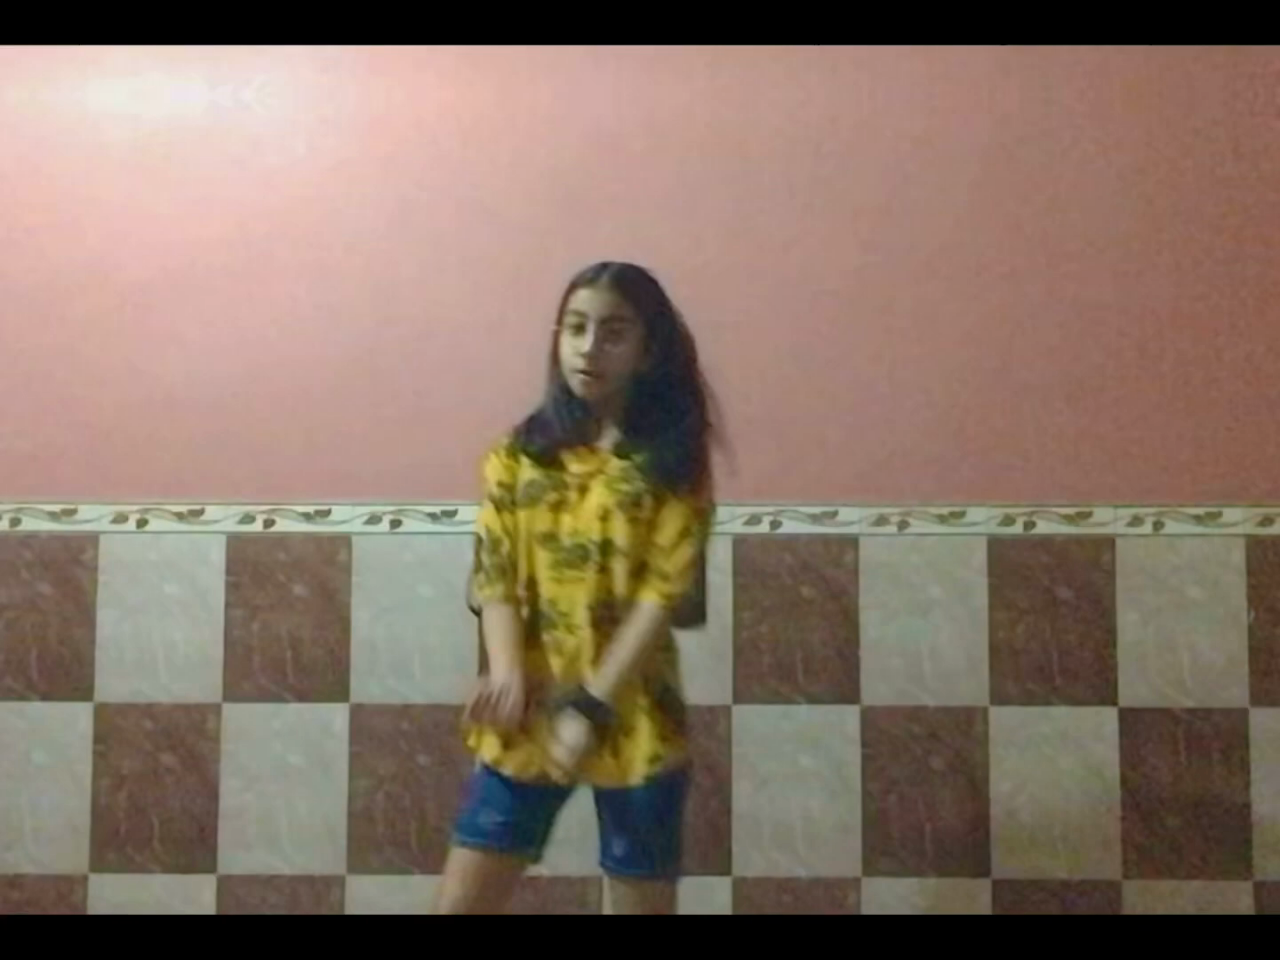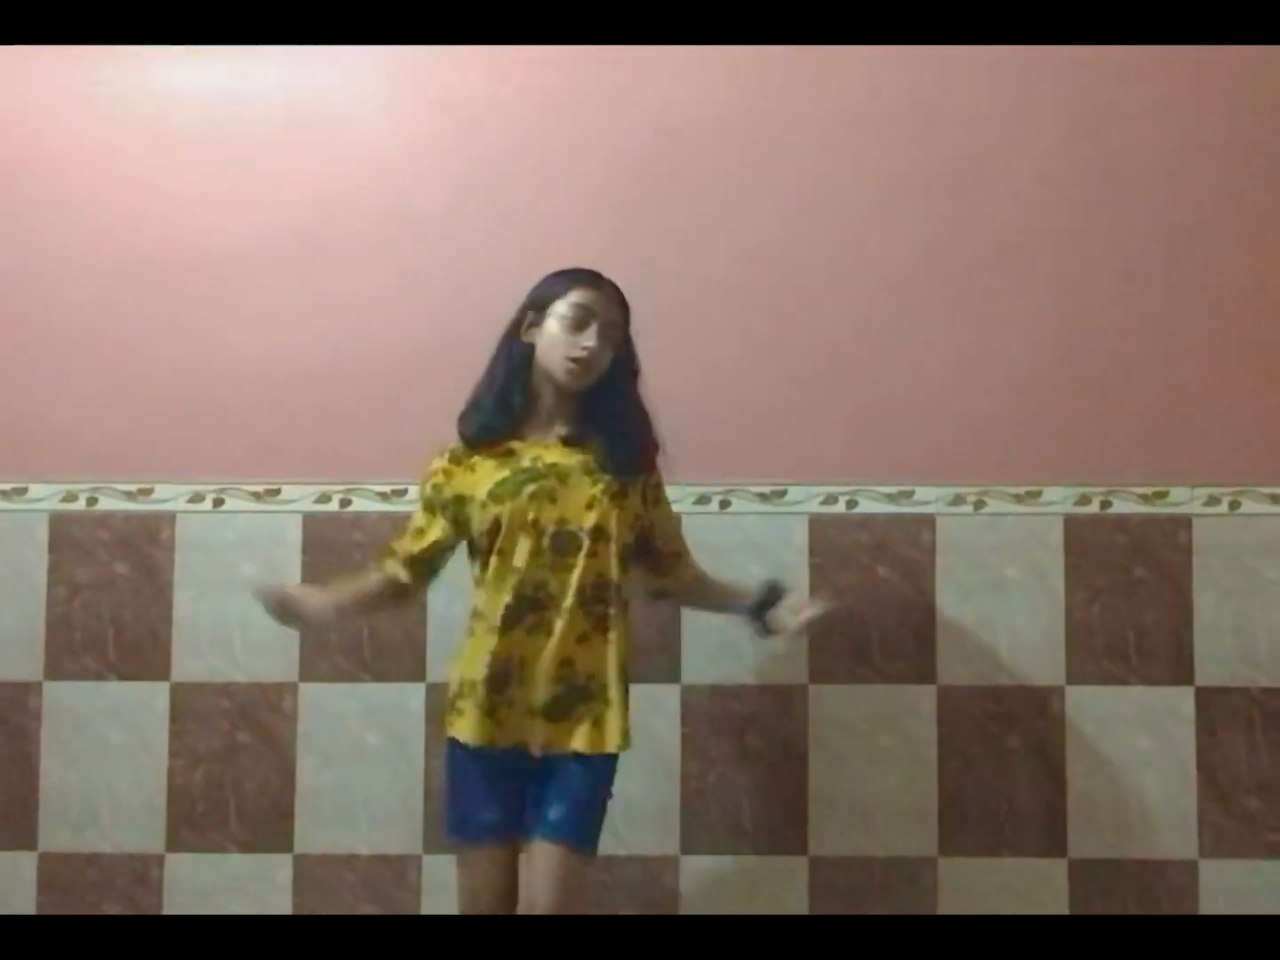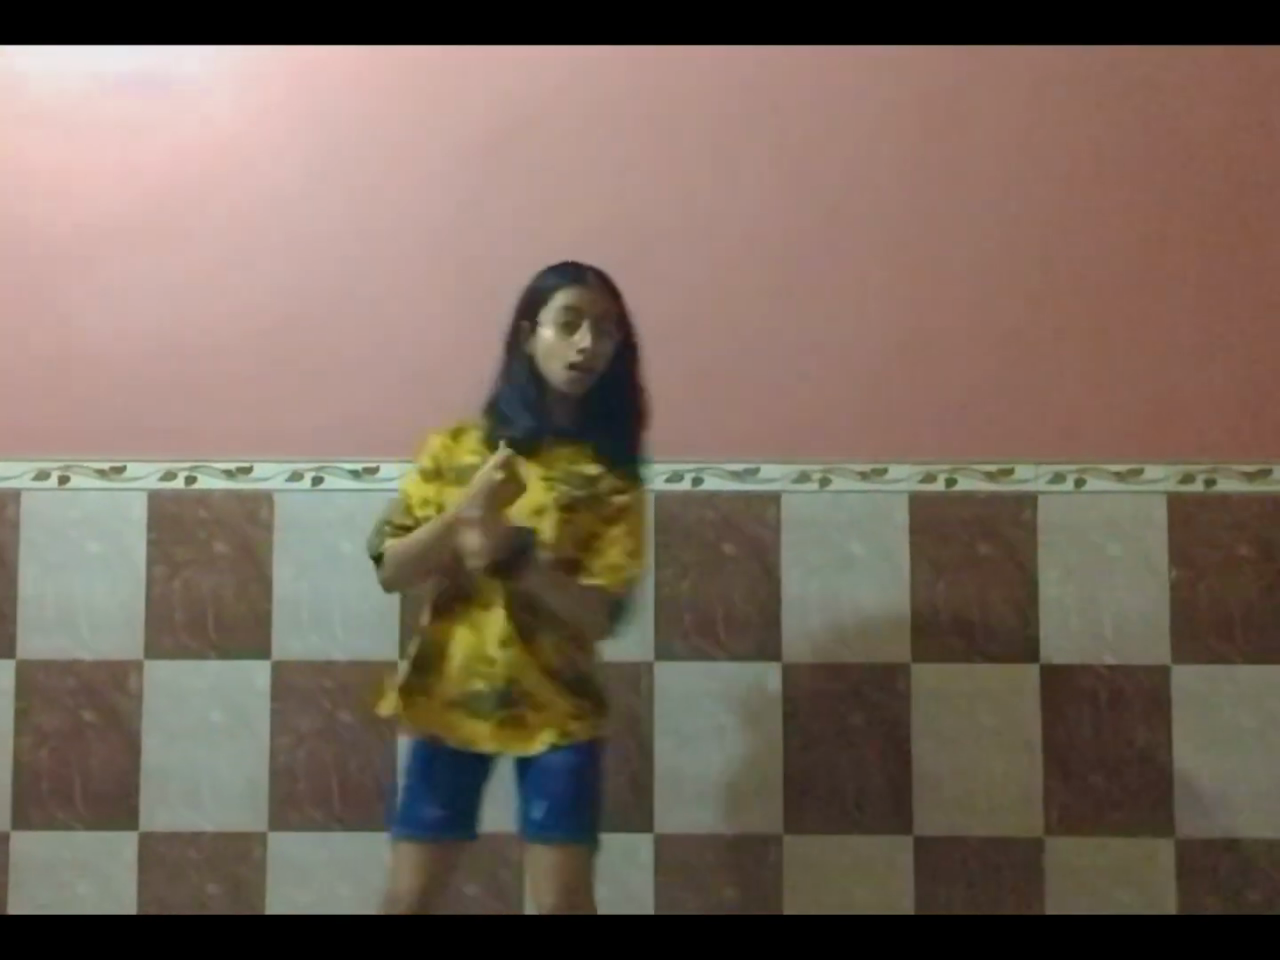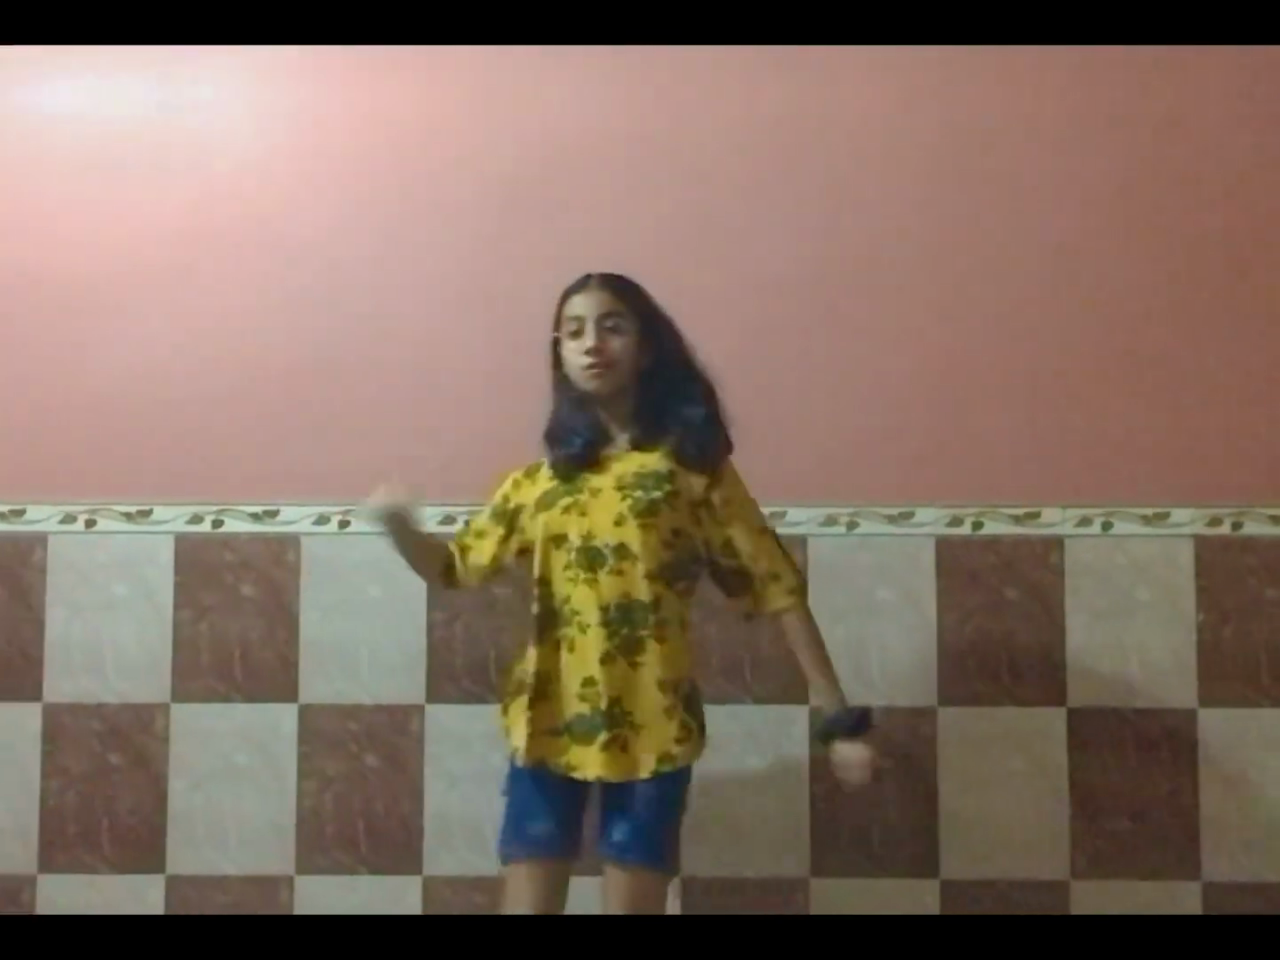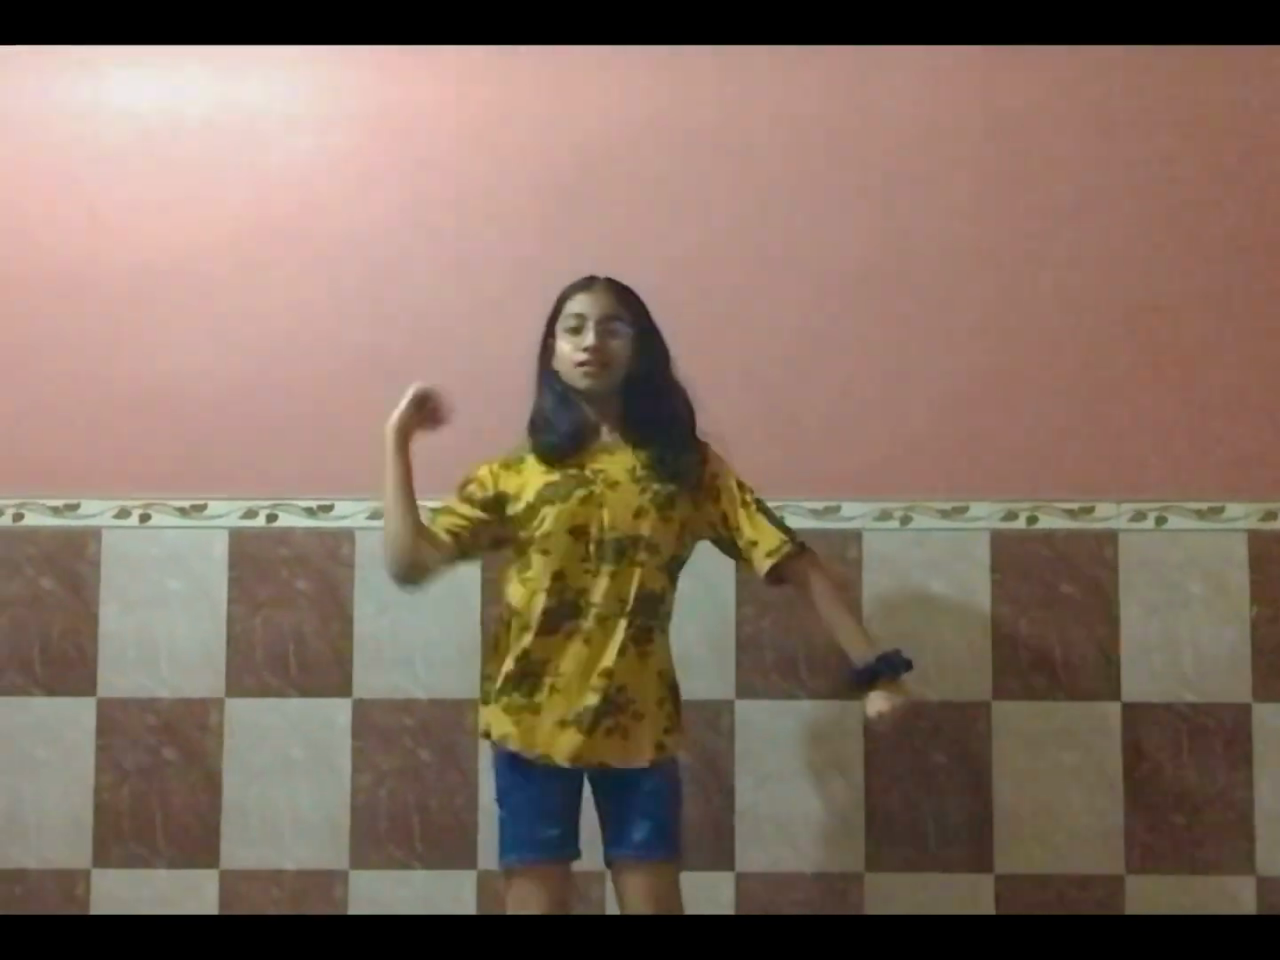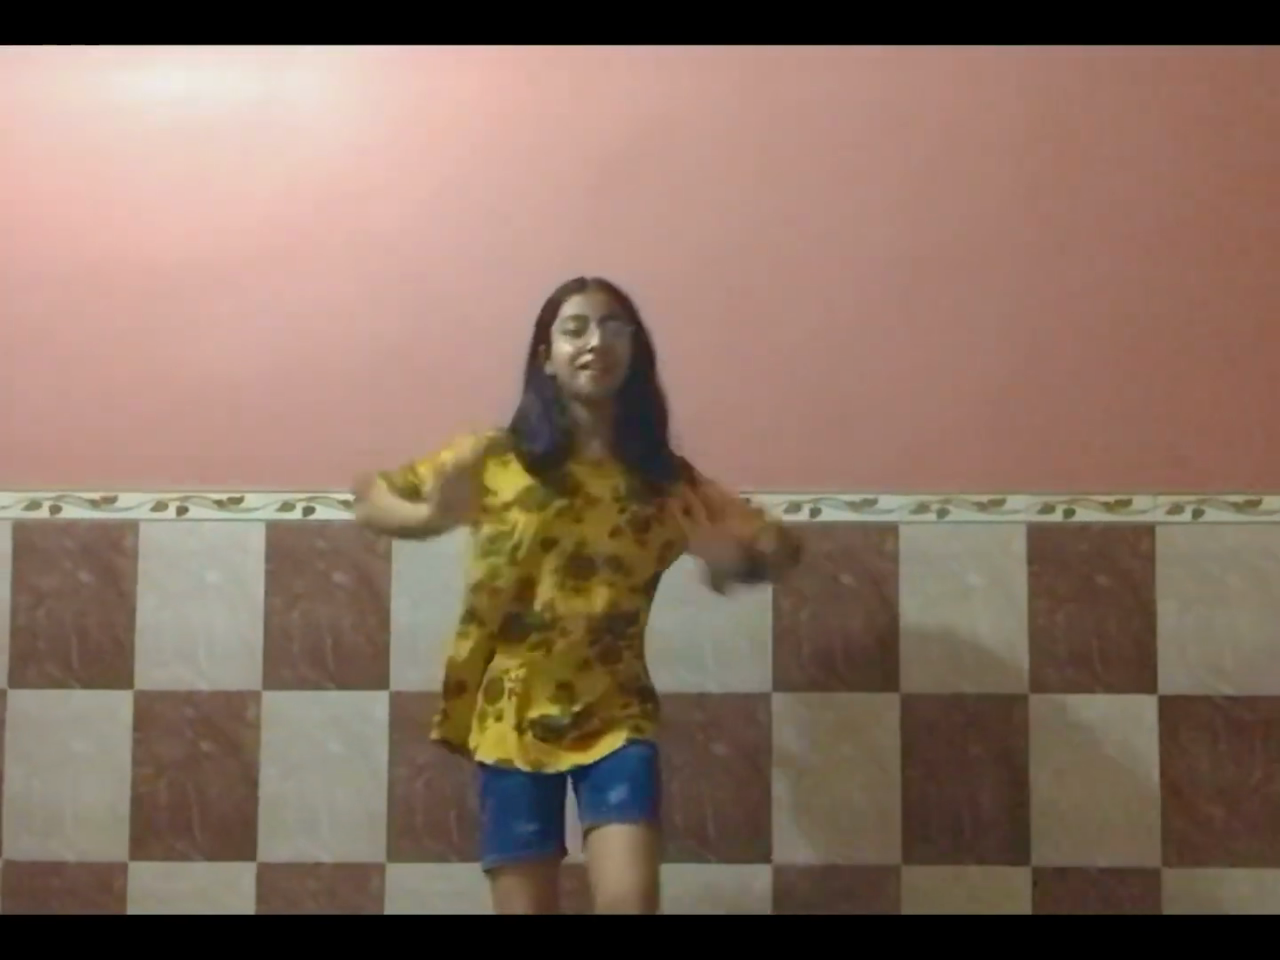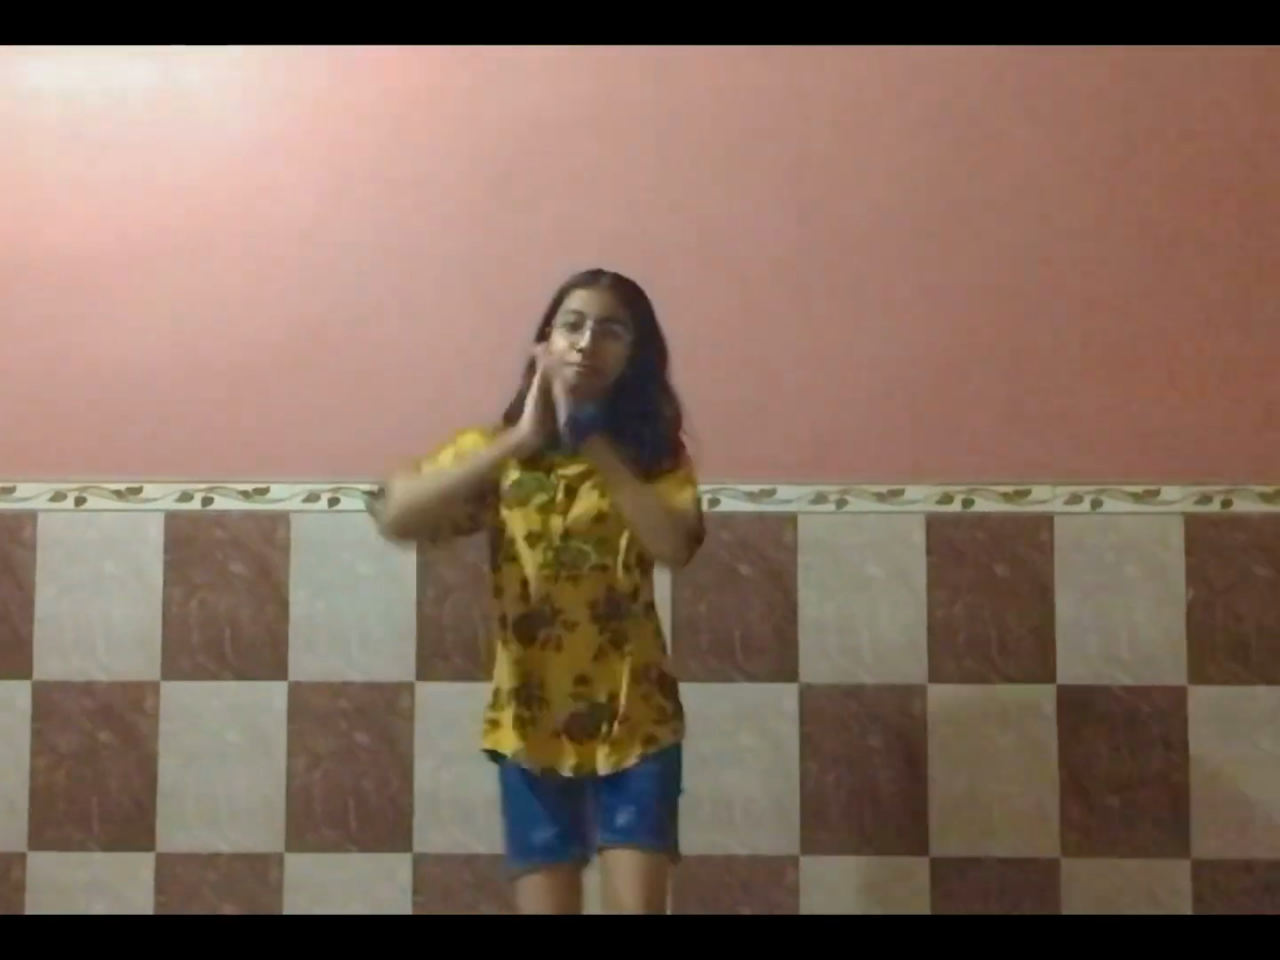
dt=0.7s
person 1, frame 1
left shoulder: (676, 464)
right shoulder: (516, 457)
left elbow: (665, 596)
right elbow: (491, 581)
left wrist: (592, 707)
right wrist: (504, 672)
left hip: (632, 720)
right hip: (525, 719)
left knee: (642, 919)
right knee: (459, 911)
person 1, frame 2
left shoulder: (625, 458)
right shoulder: (472, 457)
left elbow: (668, 568)
right elbow: (405, 567)
left wrist: (759, 606)
right wrist: (324, 604)
left hip: (584, 708)
right hip: (489, 702)
left knee: (548, 907)
right knee: (485, 905)
person 1, frame 3
left shoulder: (611, 472)
right shoulder: (457, 448)
left elbow: (599, 611)
right elbow: (393, 569)
left wrist: (512, 555)
right wrist: (465, 513)
left hip: (557, 712)
right hip: (448, 700)
left knee: (564, 907)
right knee: (409, 900)
person 1, frame 4
left shoulder: (694, 468)
right shoulder: (538, 479)
left elbow: (778, 592)
right elbow: (455, 570)
left wrist: (837, 717)
right wrist: (398, 524)
left hip: (653, 729)
right hip: (548, 726)
left knee: (633, 918)
right knee: (523, 916)
person 1, frame 5
left shoulder: (686, 466)
right shoulder: (515, 474)
left elbow: (792, 562)
right elbow: (407, 566)
left wrist: (871, 667)
right wrist: (400, 439)
left hip: (638, 718)
right hip: (532, 717)
left knee: (655, 911)
right knee: (534, 913)
person 1, frame 6
left shoulder: (664, 476)
right shoulder: (495, 458)
left elbow: (767, 542)
right elbow: (370, 496)
left wrist: (736, 557)
right wrist: (431, 516)
left hip: (614, 719)
right hip: (508, 717)
left knee: (630, 905)
right knee: (523, 919)
person 1, frame 7
left shoulder: (653, 454)
right shoulder: (502, 461)
left elbow: (675, 545)
right elbow: (396, 515)
left wrist: (594, 431)
right wrist: (518, 438)
left hip: (636, 716)
right hip: (536, 720)
left knee: (635, 916)
right knee: (544, 916)
